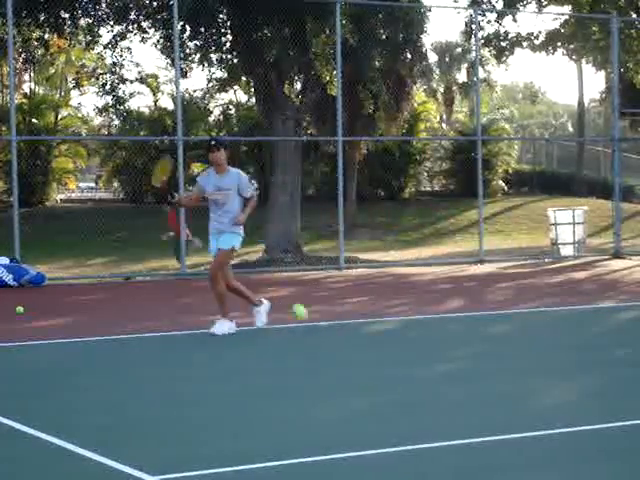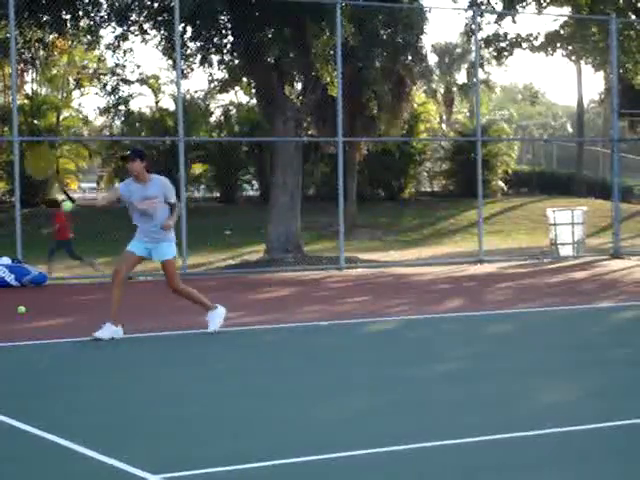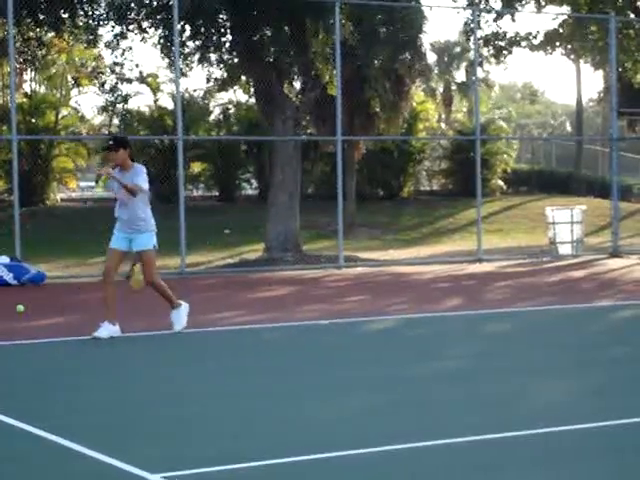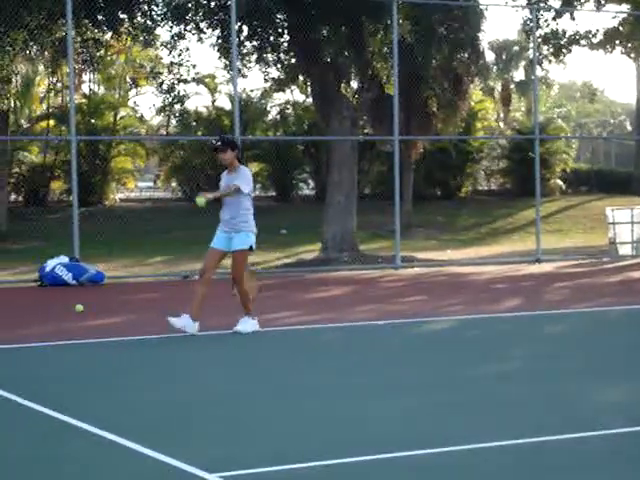
dt=0.5s
person 1, frame 1
left shoulder: (238, 176)
right shoulder: (205, 177)
left elbow: (253, 198)
right elbow: (192, 201)
left wrist: (244, 215)
right wrist: (179, 200)
left hip: (232, 231)
right hip: (215, 232)
left knee: (214, 274)
right knee: (227, 281)
left ankle: (226, 320)
right ankle: (258, 303)
person 1, frame 2
left shoulder: (162, 183)
right shoulder: (126, 186)
left elbow: (175, 206)
right elbow: (103, 200)
left wrist: (171, 220)
left hip: (162, 240)
right hip: (141, 239)
left knee: (175, 286)
right knee: (118, 276)
left ankle: (213, 310)
right ankle: (113, 325)
person 1, frame 3
left shoulder: (139, 171)
right shoulder: (113, 174)
left elbow: (134, 192)
left wrist: (115, 178)
left hip: (143, 230)
right hip: (121, 231)
left knee: (151, 279)
right knee: (108, 274)
left ankle: (177, 306)
right ankle: (111, 324)
person 1, frame 4
left shoulder: (244, 173)
right shoulder: (225, 175)
left elbow: (231, 191)
left wrist: (211, 195)
left hip: (243, 231)
right hip: (224, 231)
left knee: (238, 278)
right knee: (205, 273)
left ankle: (250, 318)
right ankle: (191, 319)
